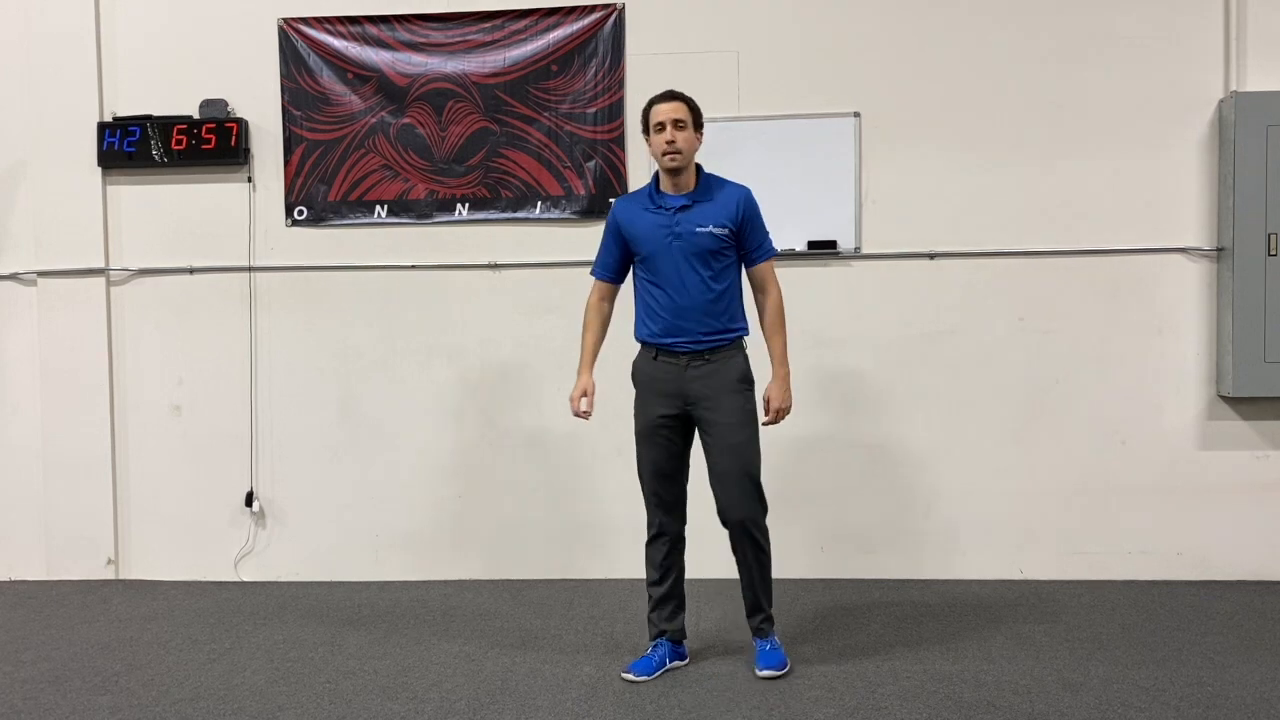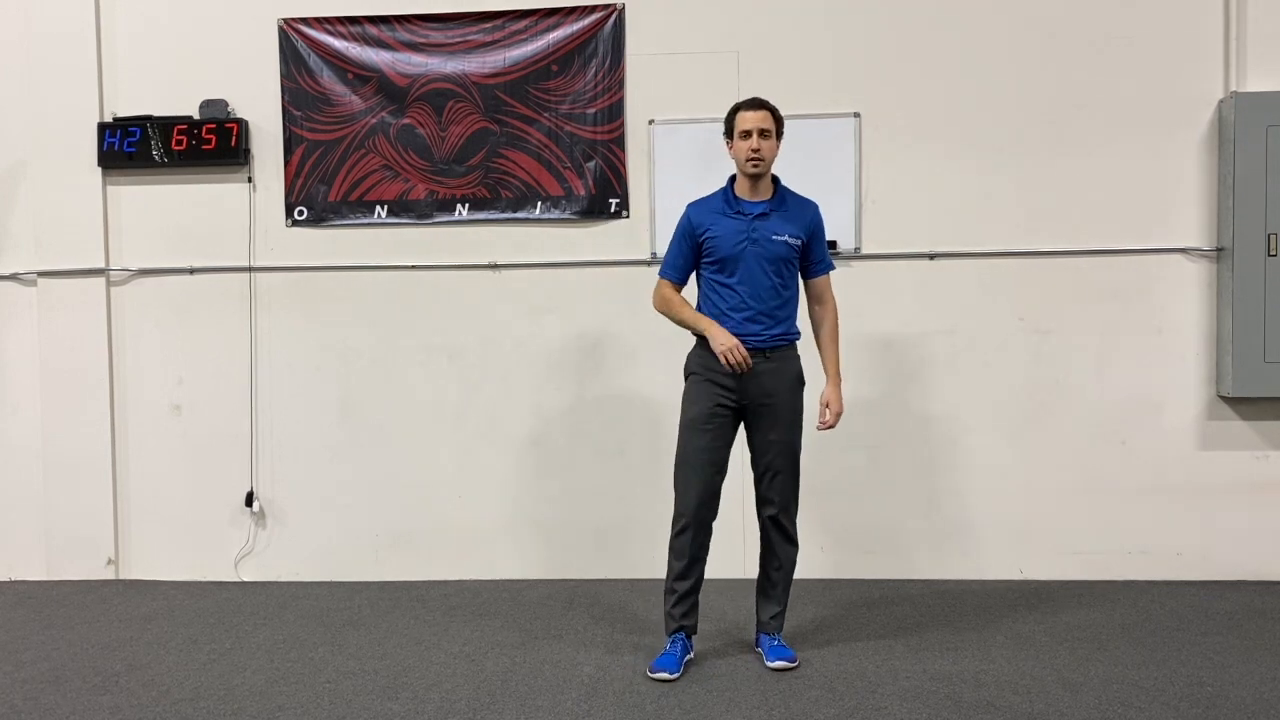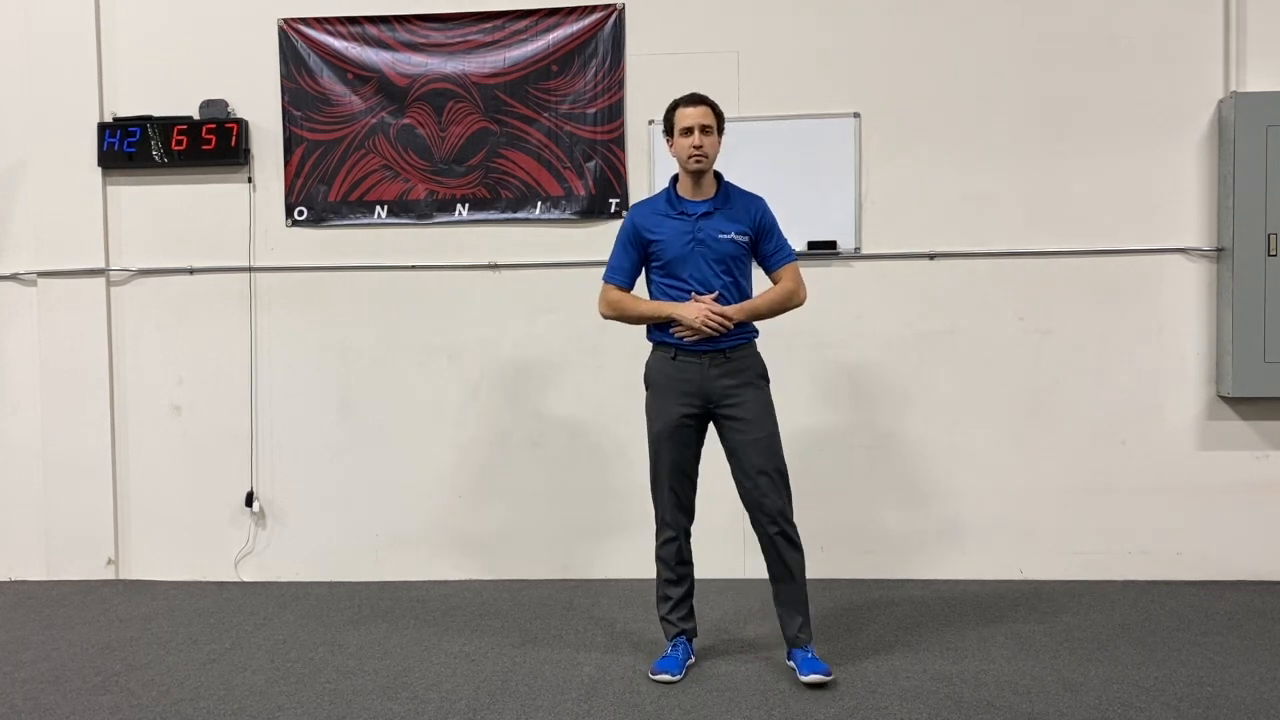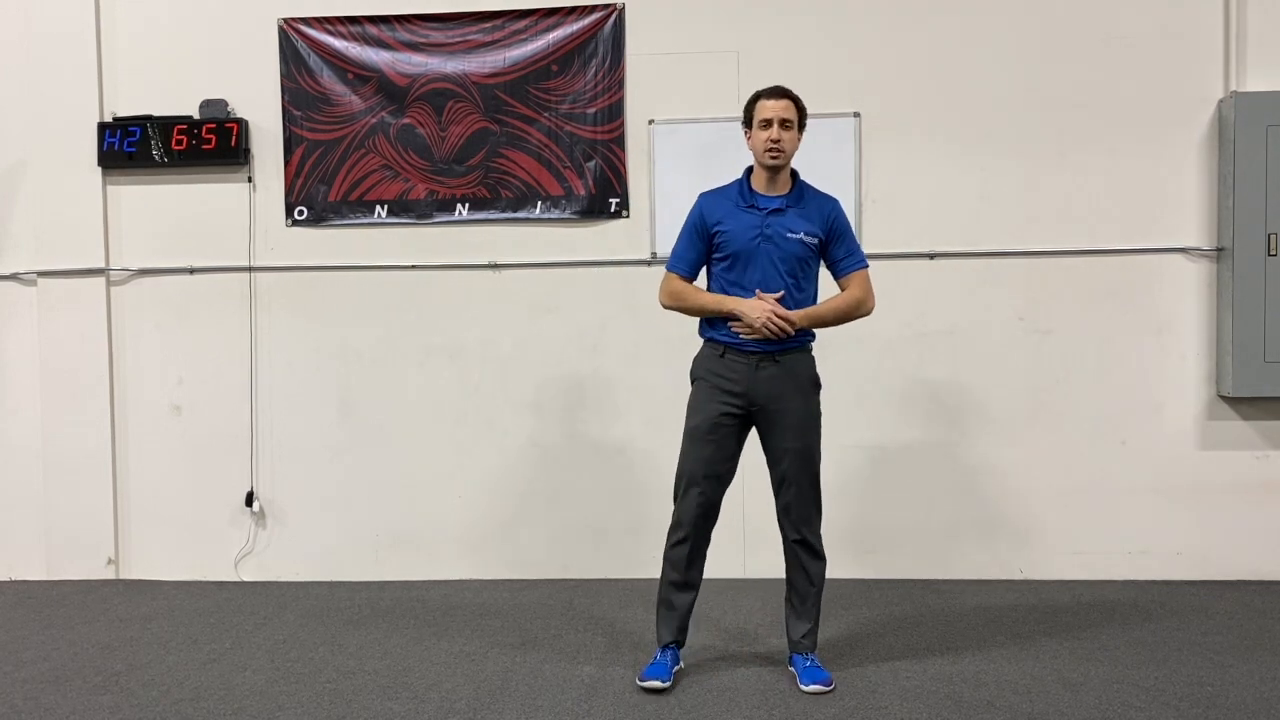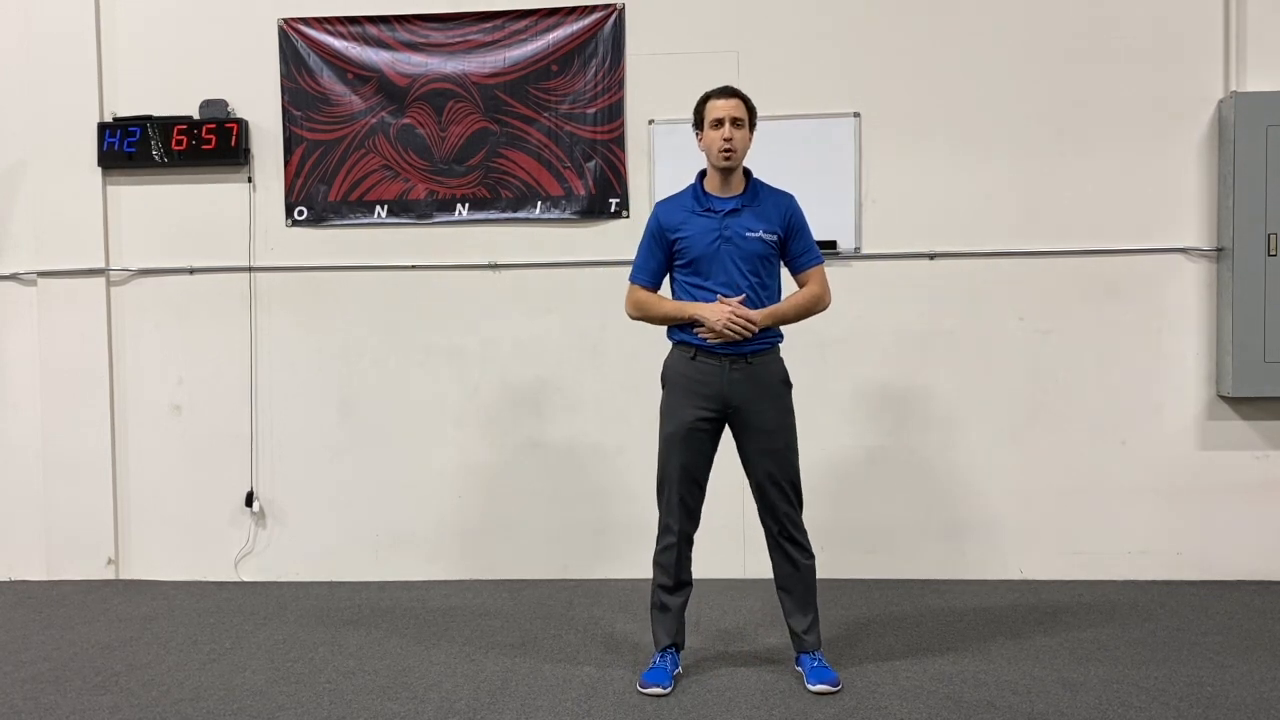
dt=1s
person 1, frame 1
left shoulder: (735, 201)
right shoulder: (627, 213)
left elbow: (767, 289)
right elbow: (602, 295)
left wrist: (780, 373)
right wrist: (585, 371)
left hip: (723, 369)
right hip: (656, 373)
left knee: (741, 507)
right knee: (663, 517)
left ankle: (764, 630)
right ankle: (667, 638)
person 1, frame 2
left shoulder: (804, 215)
right shoulder: (700, 214)
left elbow: (822, 302)
right elbow: (664, 292)
left wrist: (833, 380)
right wrist: (711, 328)
left hip: (778, 370)
right hip: (712, 368)
left knee: (778, 508)
right knee: (693, 505)
left ankle: (770, 629)
right ankle: (679, 633)
person 1, frame 3
left shoulder: (751, 209)
right shoulder: (644, 217)
left elbow: (793, 288)
right elbow: (611, 301)
left wrist: (731, 313)
right wrist: (678, 309)
left hip: (739, 368)
right hip: (672, 372)
left knee: (772, 507)
right knee: (672, 515)
left ankle: (799, 641)
right ankle: (679, 637)
person 1, frame 4
left shoulder: (824, 211)
right shoulder: (712, 206)
left elbow: (860, 296)
right elbow: (671, 290)
left wrist: (793, 317)
right wrist: (739, 305)
left hip: (791, 374)
right hip: (721, 370)
left knee: (800, 518)
right knee: (692, 512)
left ankle: (802, 648)
right ankle: (669, 645)
person 1, frame 5
left shoulder: (780, 207)
right shoulder: (669, 214)
left elbow: (817, 291)
right elbow: (637, 302)
left wrist: (758, 317)
right wrist: (701, 310)
left hip: (761, 372)
right hip: (691, 373)
left knee: (783, 516)
right knee: (676, 518)
left ankle: (807, 647)
right ankle: (667, 648)
